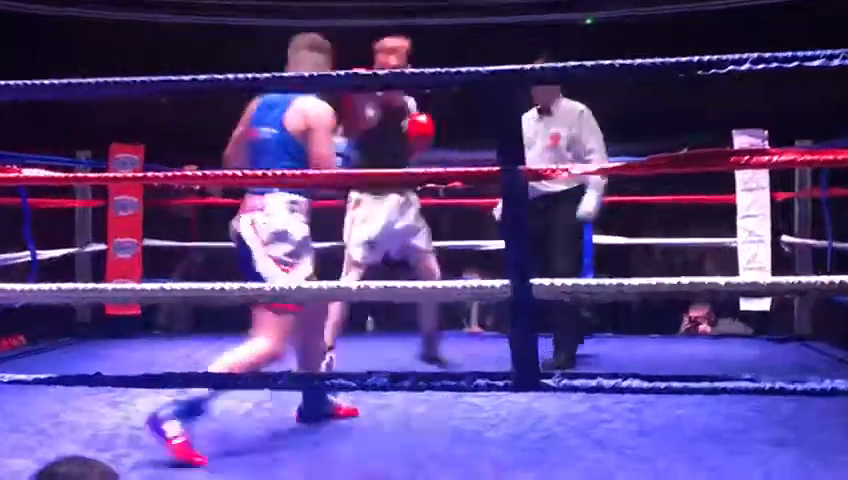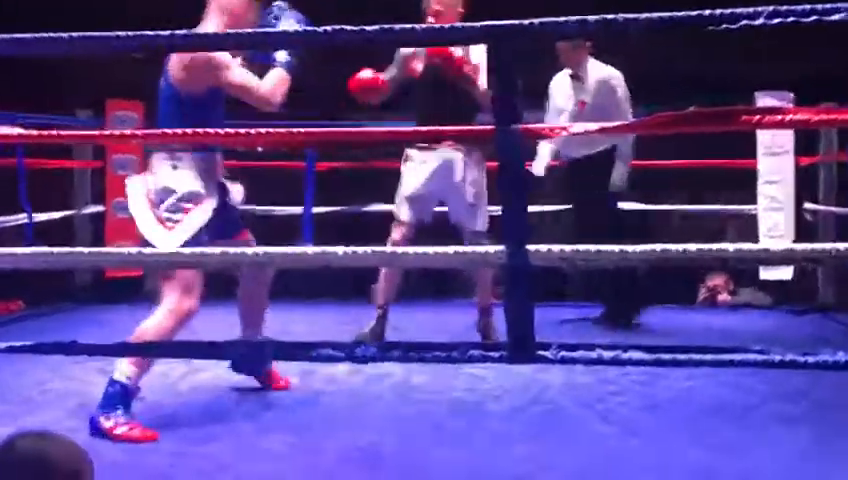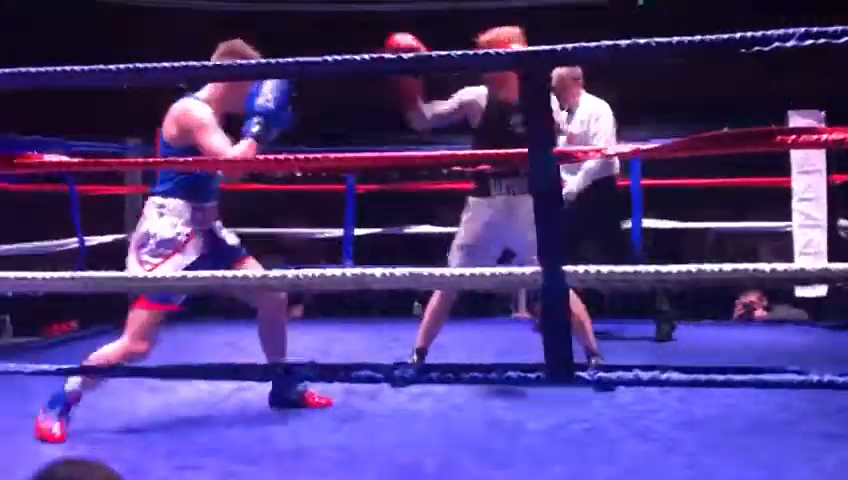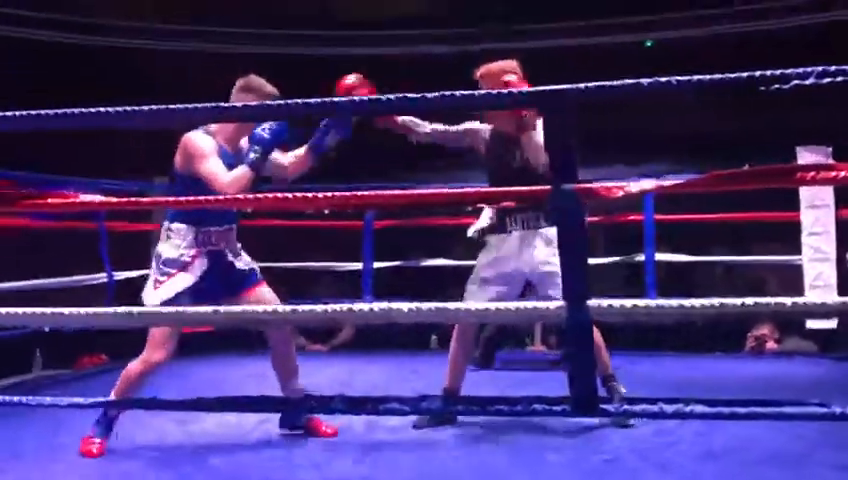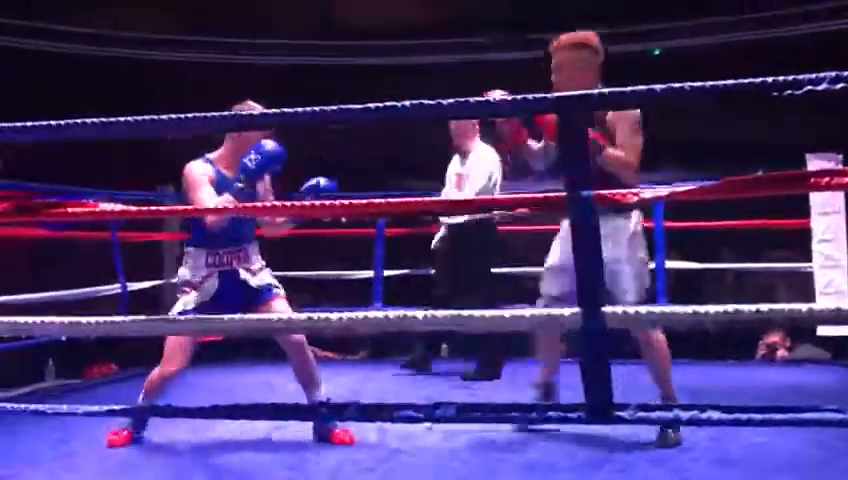
dt=0.5s
person 1, frame 1
left shoulder: (259, 105)
right shoulder: (317, 110)
left elbow: (235, 160)
right wrist: (337, 159)
left hip: (255, 218)
right hip: (279, 223)
left knee: (313, 311)
right knee: (270, 343)
left ankle: (315, 401)
right ankle: (174, 416)
person 1, frame 2
left shoulder: (206, 46)
right shoulder: (203, 51)
left elbow: (235, 75)
right elbow: (268, 98)
right wrist: (285, 51)
left hip: (204, 180)
right hip: (180, 183)
left knee: (260, 271)
right knee: (182, 300)
left ankle: (251, 357)
right ankle: (112, 407)
person 1, frame 3
left shoulder: (209, 115)
right shoulder: (192, 111)
right elbow: (232, 163)
left wrist: (268, 128)
right wrist: (260, 122)
left hip: (204, 228)
right hip: (169, 233)
left knee: (273, 300)
right knee: (137, 344)
left ankle: (285, 387)
right ankle: (58, 404)
person 1, frame 4
left shoulder: (242, 145)
right shoulder: (196, 142)
left elbow: (287, 169)
right elbow: (228, 189)
left wrist: (322, 141)
right wrist: (258, 153)
left hip: (225, 253)
right hip: (183, 256)
left knee: (282, 327)
right knee: (156, 354)
left ankle: (295, 412)
right ankle: (102, 423)
person 1, frame 5
left shoulder: (259, 171)
right shoulder: (196, 170)
right elbow: (213, 219)
right wrist: (244, 181)
left hip: (249, 270)
right hip: (204, 277)
left knee: (296, 340)
right knee: (173, 365)
left ankle: (323, 419)
right ankle: (135, 422)
person 2, frame 1
left shoulder: (409, 105)
right shoulder: (363, 101)
left wrist: (421, 139)
left hip: (403, 199)
right hip: (369, 200)
left knee: (430, 272)
right knee: (353, 274)
left ankle: (430, 342)
right ankle: (328, 351)
person 2, frame 2
left shoulder: (477, 54)
right shoulder: (411, 54)
left elbow: (490, 97)
right elbow: (380, 95)
left wrist: (459, 66)
right wrist: (369, 92)
left hip: (463, 157)
right hip: (423, 155)
left knee: (477, 240)
right knee: (400, 234)
left ankle: (485, 317)
right ankle: (378, 321)
person 2, frame 3
right shoulder: (474, 99)
right elbow: (421, 120)
right wrist: (409, 78)
left hip: (529, 203)
right hip: (485, 205)
left ankle: (594, 357)
right ankle: (418, 357)
person 2, frame 4
left shoulder: (540, 125)
right shoulder: (478, 133)
left elbow: (545, 167)
right elbow: (424, 131)
left wrist: (523, 121)
right wrist: (384, 113)
left hip: (542, 237)
right hip: (501, 240)
right knee: (467, 321)
left ankle: (610, 384)
right ankle: (449, 401)
person 2, frame 5
left shoulder: (621, 109)
left elbow: (628, 171)
right elbow: (538, 159)
left wrist: (584, 138)
left hip: (617, 226)
right hip: (577, 225)
left knee: (640, 323)
right knee: (550, 312)
right ankle: (547, 392)
person 3, frame 1
left shoulder: (576, 113)
right shoulder: (526, 120)
left elbow: (596, 158)
left wrist: (592, 196)
left hip: (567, 200)
right hip: (536, 202)
left knee: (563, 270)
right knee: (539, 271)
left ankle: (565, 349)
right ankle: (573, 327)
person 3, frame 2
left shoulder: (608, 78)
right shoulder: (558, 82)
left elbow: (623, 125)
right elbow: (552, 125)
left wrist: (622, 166)
right wrist: (543, 158)
left hip: (600, 162)
right hip: (575, 164)
left knee: (604, 230)
right knee: (587, 232)
left ankle: (624, 303)
right ankle: (619, 303)
person 3, frame 3
left shoulder: (597, 109)
right shoulder: (562, 115)
left elbow: (601, 153)
left wrist: (577, 182)
right wrist: (563, 186)
left hip: (596, 190)
right hip: (574, 192)
left knee: (617, 254)
right knee: (563, 254)
left ankle: (661, 311)
person 3, frame 4
left shoulder: (540, 144)
right shoulder: (508, 145)
left elbow: (562, 186)
right elbow: (500, 192)
left wrist: (569, 223)
right wrist: (484, 219)
left hip: (532, 224)
right hip: (512, 224)
left ankle: (486, 350)
right ankle: (571, 347)
person 3, frame 5
left shoulder: (486, 157)
right shoulder: (456, 160)
left elbow: (473, 193)
right wrist: (443, 230)
left hip: (477, 232)
right hip: (456, 232)
left knee: (477, 297)
right knee: (445, 295)
left ankle: (491, 361)
right ankle: (424, 353)
